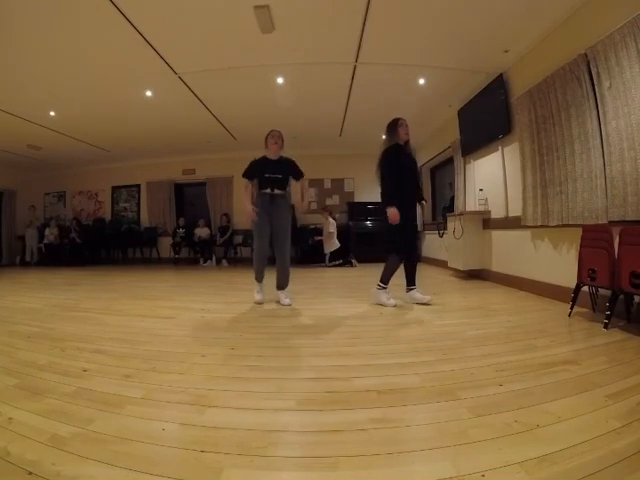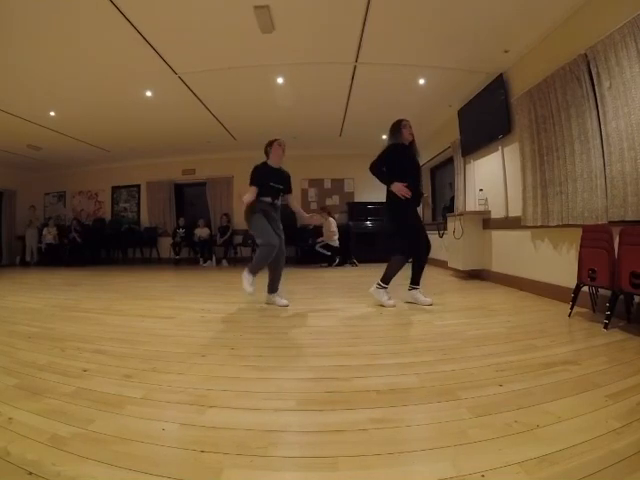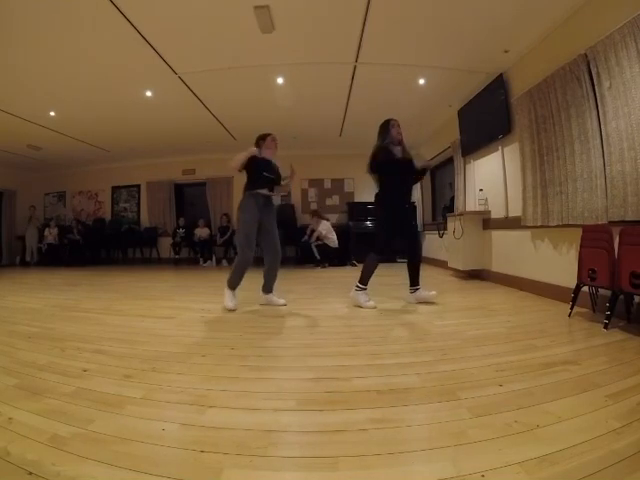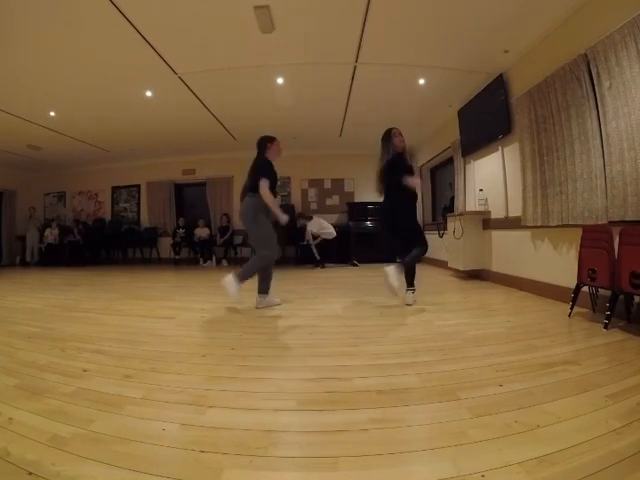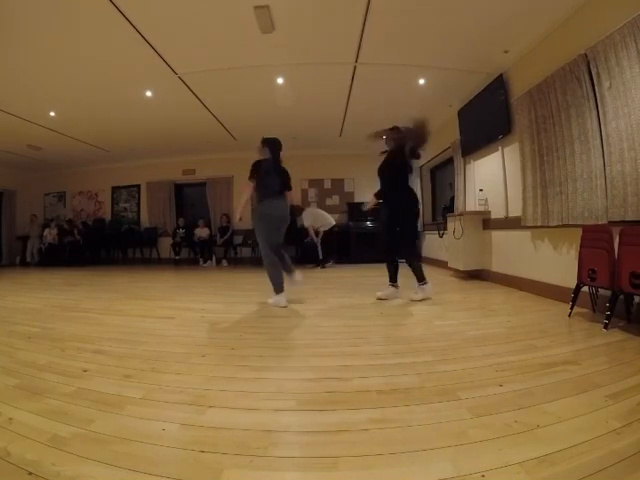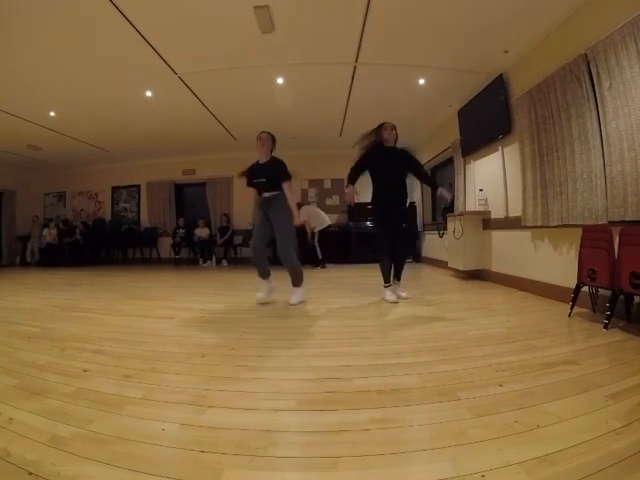
dt=0.4s
person 1, frame 1
left shoulder: (407, 154)
right shoulder: (391, 152)
right elbow: (386, 181)
left wrist: (420, 198)
right wrist: (389, 205)
left hip: (409, 207)
right hip: (396, 207)
left knee: (411, 248)
right knee: (399, 248)
left ankle: (411, 290)
right ankle: (381, 289)
person 1, frame 2
left shoulder: (410, 153)
right shoulder: (394, 149)
right elbow: (375, 167)
left wrist: (420, 195)
right wrist: (391, 184)
left hip: (409, 207)
right hip: (398, 206)
left knee: (422, 246)
right knee: (406, 247)
left ankle: (414, 289)
right ankle: (381, 287)
person 1, frame 3
left shoulder: (404, 155)
right shoulder: (383, 151)
left elbow: (412, 178)
right elbow: (374, 168)
left wrist: (422, 169)
right wrist: (394, 156)
left hip: (403, 206)
right hip: (388, 205)
left knee: (414, 246)
right knee: (381, 246)
left ankle: (415, 290)
right ankle: (360, 290)
person 1, frame 4
left shoulder: (401, 161)
right shoulder: (395, 160)
right elbow: (387, 176)
right wrist: (406, 180)
left hip: (399, 212)
right hip: (399, 212)
left knee: (406, 250)
right knee: (421, 245)
left ankle: (410, 291)
right ankle: (396, 270)
person 1, frame 5
left shoulder: (395, 156)
right shoulder: (396, 155)
left elbow: (391, 182)
left wrist: (376, 198)
left hip: (403, 206)
right hip: (394, 207)
left knee: (405, 246)
right knee: (390, 248)
left ankle: (423, 286)
right ankle: (393, 287)
person 1, frame 6
left shoulder: (403, 155)
right shoulder: (373, 153)
left elbow: (419, 171)
right elbow: (357, 168)
left wrist: (437, 187)
right wrist: (350, 184)
left hip: (399, 205)
right hip: (380, 205)
left knee: (400, 245)
right knee: (386, 245)
left ankle: (397, 283)
right ankle: (387, 287)
person 2, frame 1
left shoulder: (288, 163)
right shoulder: (257, 163)
left elbow: (302, 181)
right elbow: (247, 184)
right wrist: (248, 204)
left hip: (282, 205)
right hip: (262, 205)
left knee: (283, 250)
right knee: (260, 248)
left ankle: (282, 290)
right ankle: (259, 285)
person 2, frame 2
left shoulder: (284, 175)
right shoulder: (260, 170)
left elbow: (289, 199)
right elbow: (252, 192)
left wrist: (303, 215)
right wrist: (247, 198)
left hip: (273, 213)
right hip: (257, 211)
left knee: (280, 255)
right knee: (271, 243)
left ankle: (272, 294)
right ankle: (249, 273)
person 2, frame 3
left shoulder: (274, 167)
right shoulder: (253, 158)
left elbow: (279, 184)
right elbow: (235, 165)
left wrist: (289, 177)
right wrist: (250, 151)
left hip: (268, 207)
right hip: (250, 205)
left knee: (274, 253)
right knee: (246, 252)
left ankle: (267, 294)
right ankle: (230, 290)
person 2, frame 4
left shoulder: (263, 164)
right shoulder: (264, 163)
right elbow: (264, 191)
right wrist: (279, 213)
left hip: (258, 211)
right hip: (253, 209)
left knee: (269, 253)
right knee: (269, 252)
left ankle: (263, 296)
right ankle: (235, 278)
person 2, frame 5
left shoulder: (259, 164)
right shoulder: (283, 171)
left elbow: (250, 189)
left wrist: (239, 210)
left hip: (264, 210)
right hip: (281, 209)
left knee: (268, 253)
right knee: (275, 247)
left ankle: (280, 295)
right ankle: (292, 272)
person 2, frame 6
left shoulder: (278, 164)
right shoulder: (252, 169)
left elbow: (287, 189)
left wrist: (295, 212)
right wrist: (256, 214)
left hip: (281, 206)
right hip: (264, 209)
left knee: (285, 251)
right knee: (256, 249)
left ankle: (298, 289)
right ankle: (267, 284)
